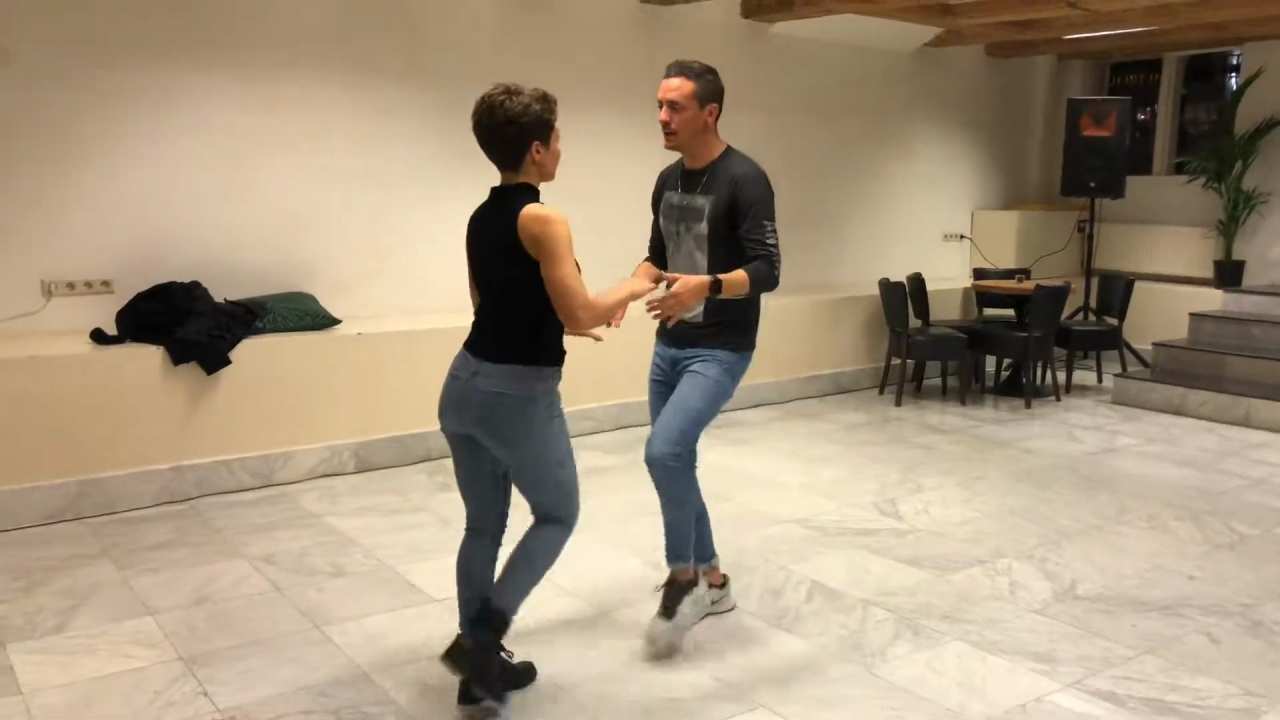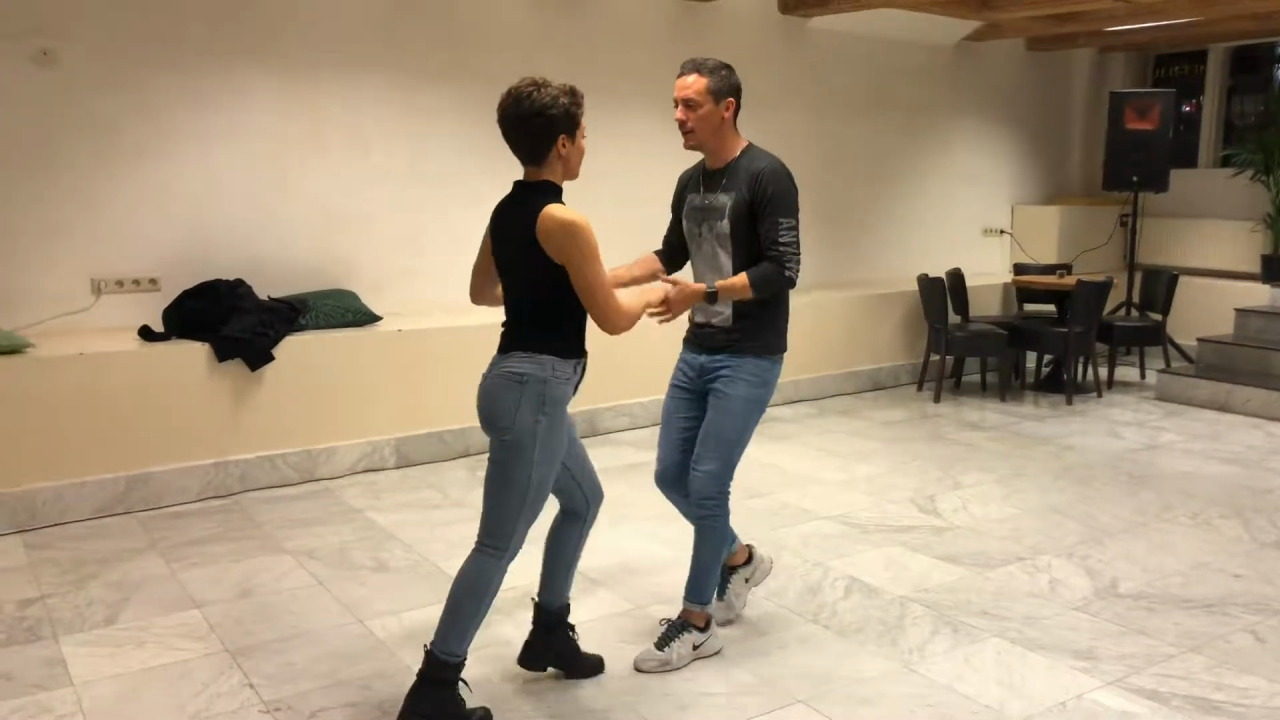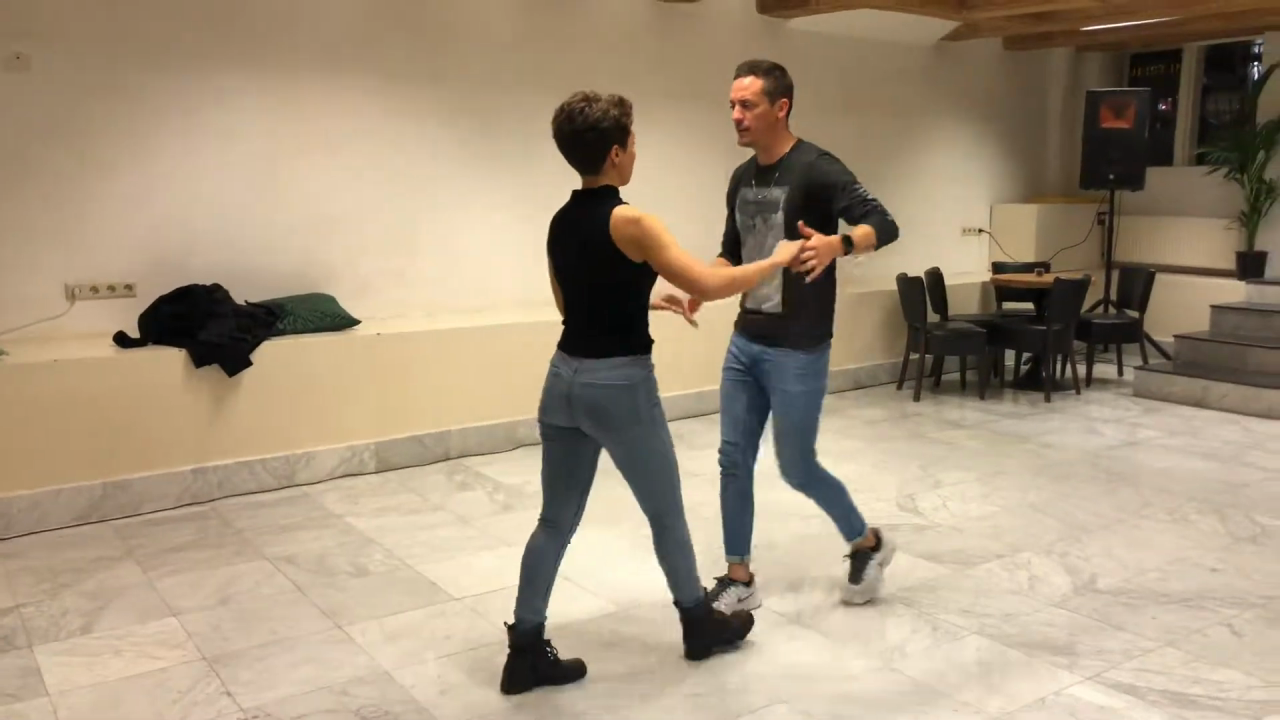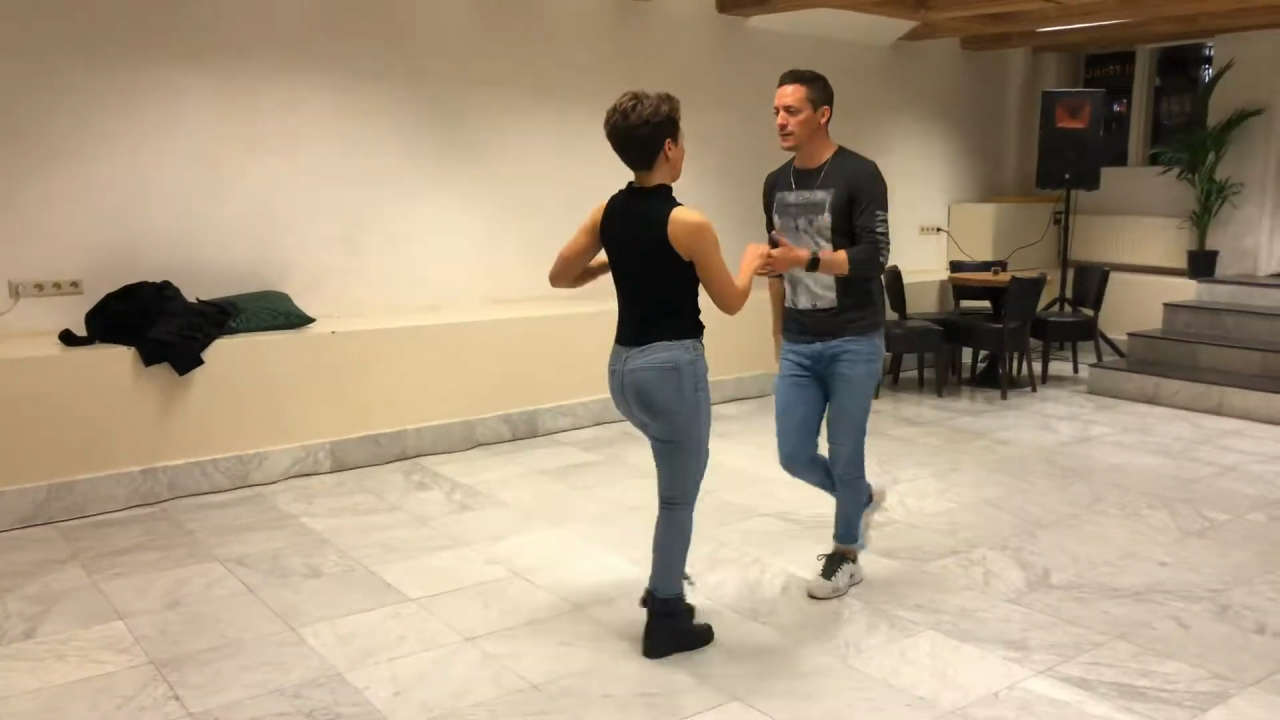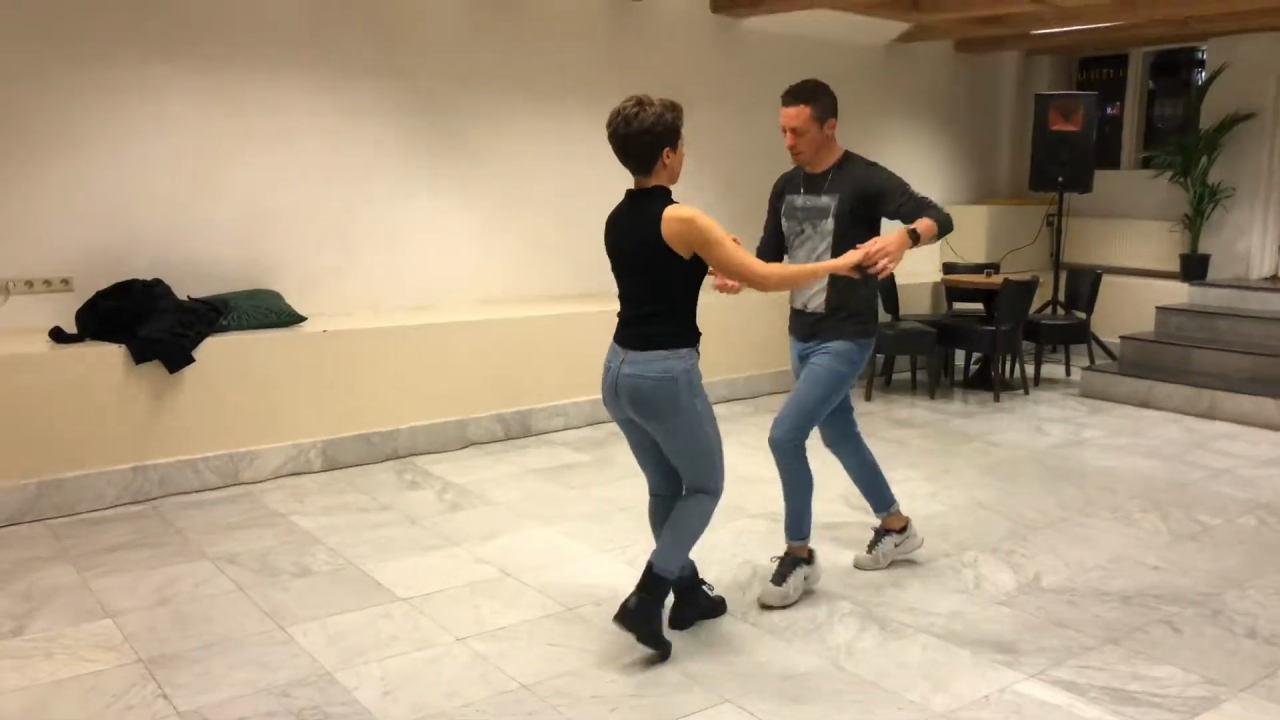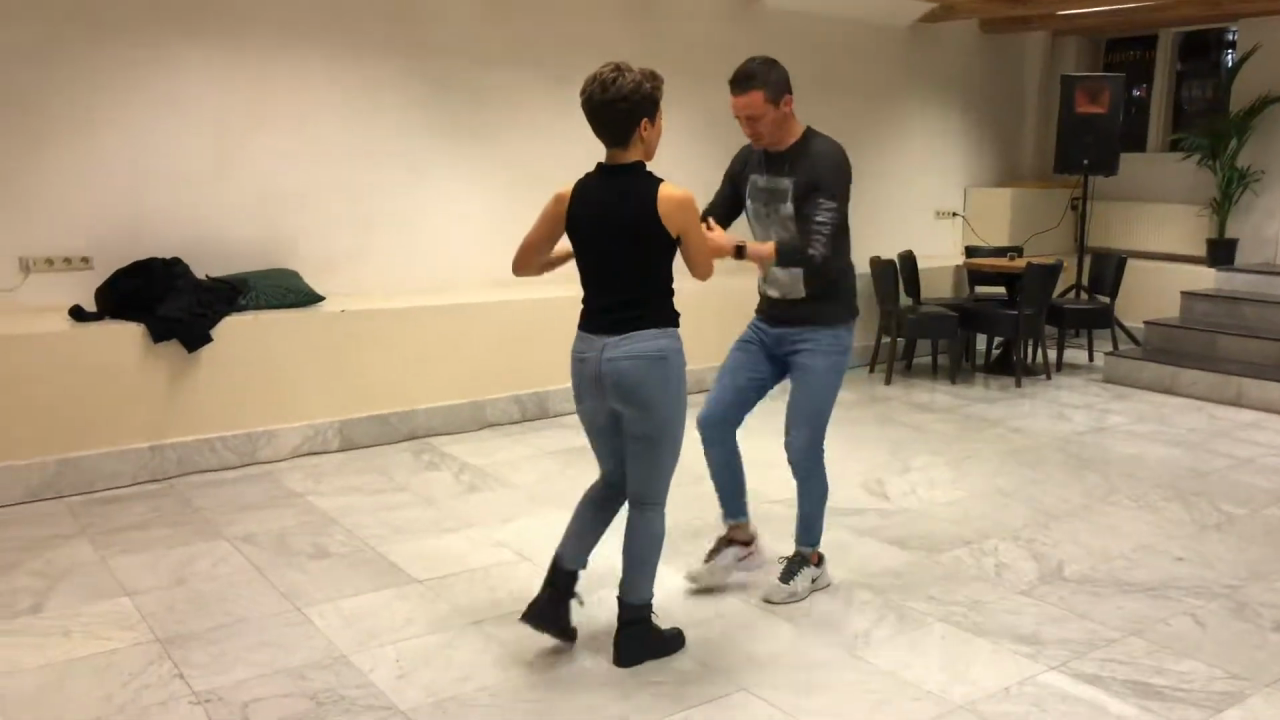
dt=0.5s
person 1, frame 1
left shoulder: (480, 220)
right shoulder: (541, 220)
right elbow: (580, 316)
left wrist: (554, 311)
right wrist: (630, 290)
left hip: (464, 383)
right hip: (519, 393)
left knee: (483, 526)
right knee: (557, 516)
left ankle: (483, 658)
right ankle: (479, 638)
person 1, frame 2
left shoulder: (507, 212)
right shoulder: (563, 222)
left elbow: (481, 292)
right elbow: (612, 319)
right wrist: (651, 296)
left hip: (516, 378)
right hip: (533, 389)
left knee: (584, 500)
right knee: (499, 542)
left ankle: (550, 633)
person 1, frame 3
left shoulder: (561, 222)
right shoulder: (628, 221)
right elbow: (708, 284)
left wrist: (650, 298)
right wrist: (778, 259)
left hip: (564, 379)
right hip: (619, 385)
left knee: (556, 518)
right knee: (664, 508)
left ankle: (526, 652)
right ankle: (699, 623)
person 1, frame 4
left shoulder: (607, 213)
right shoulder: (687, 223)
left elbow: (561, 276)
right elbow: (730, 301)
right wrist: (752, 262)
left hip: (624, 364)
right hip: (673, 367)
left knee: (675, 479)
right knee: (679, 495)
left ankle: (663, 593)
right ankle: (665, 623)
person 1, frame 5
left shoulder: (616, 221)
right shoulder: (680, 219)
right elbow: (763, 277)
left wrist: (703, 246)
right wrist: (839, 263)
left hip: (619, 370)
right hip: (665, 374)
left knee: (665, 488)
right knee: (705, 488)
left ankle: (688, 591)
right ankle: (645, 598)
person 1, frame 6
left shoulder: (572, 198)
right shoulder: (672, 199)
left elbow: (523, 264)
right elbow: (702, 270)
right wrist: (703, 239)
left hip: (591, 354)
right hip: (651, 357)
left knee: (614, 480)
right knee: (648, 498)
left ankle: (555, 595)
right ankle: (636, 628)
person 2, frame 1
left shoulder: (744, 180)
right shoulder: (667, 181)
left elbow: (767, 272)
left wrist: (706, 285)
left hip: (719, 351)
right hip: (669, 347)
left knee: (664, 453)
right knee: (672, 465)
left ankle: (683, 577)
right ankle: (712, 582)
person 2, frame 2
left shoulder: (766, 176)
right shoulder: (689, 183)
left elbow: (783, 271)
right elbow: (671, 257)
left wrist: (702, 294)
right wrist: (606, 279)
left hip: (749, 360)
right hip: (695, 354)
left knee: (706, 485)
right knee: (671, 478)
left ankle: (696, 622)
right ankle: (740, 559)
person 2, frame 3
left shoulder: (817, 169)
right shoulder: (741, 179)
left elbow: (884, 225)
left wrist: (838, 243)
left hip: (798, 348)
right hip: (745, 341)
left knee: (795, 467)
right knee: (733, 460)
left ankle: (867, 544)
right ankle: (738, 576)
person 2, frame 4
left shoulder: (858, 175)
right shoulder: (776, 183)
left elbow: (874, 257)
left wrist: (808, 259)
right wrist: (778, 331)
left hip: (855, 339)
right hip: (798, 342)
left knee: (845, 452)
right knee: (793, 456)
left ankle: (845, 554)
right ankle: (857, 500)
person 2, frame 5
left shoulder: (864, 179)
right shoulder: (785, 186)
left elbow: (937, 218)
right elbow: (769, 253)
left wrist: (902, 237)
right wrist: (738, 272)
left hip: (844, 338)
right hip: (802, 336)
left knee: (785, 437)
right knee: (840, 436)
left ankle: (799, 555)
right ankle: (897, 526)
person 2, frame 6
left shoulder: (826, 159)
right shoulder: (748, 160)
left elbow: (813, 250)
right elbow: (711, 222)
left wrist: (734, 248)
left hip: (824, 329)
right hip: (769, 324)
left knee: (801, 444)
right knee: (712, 420)
left ankle: (809, 558)
right ankle: (738, 536)
